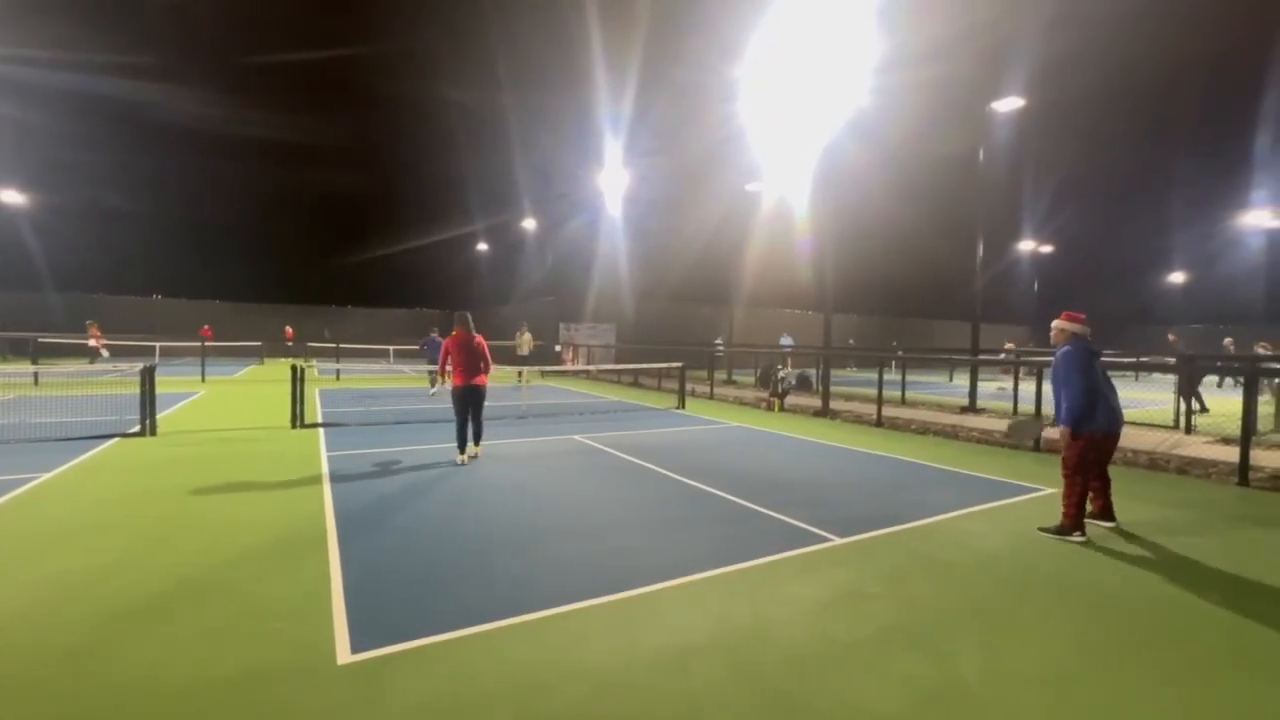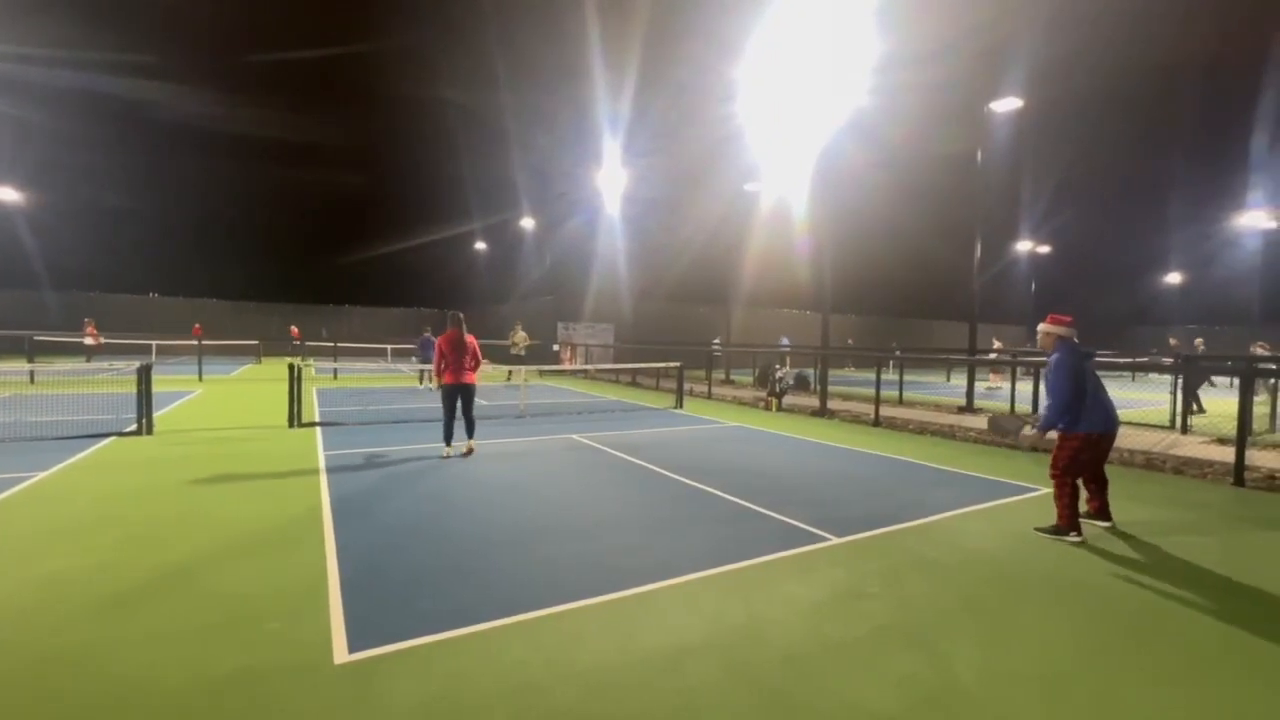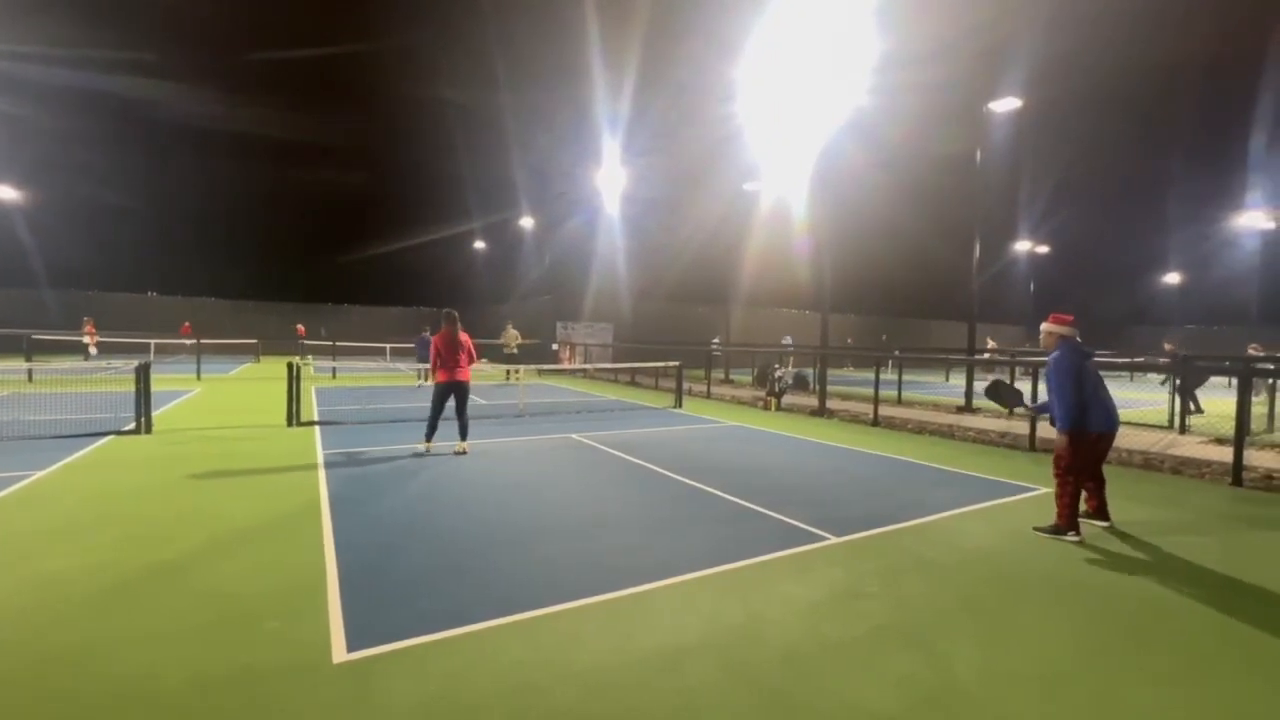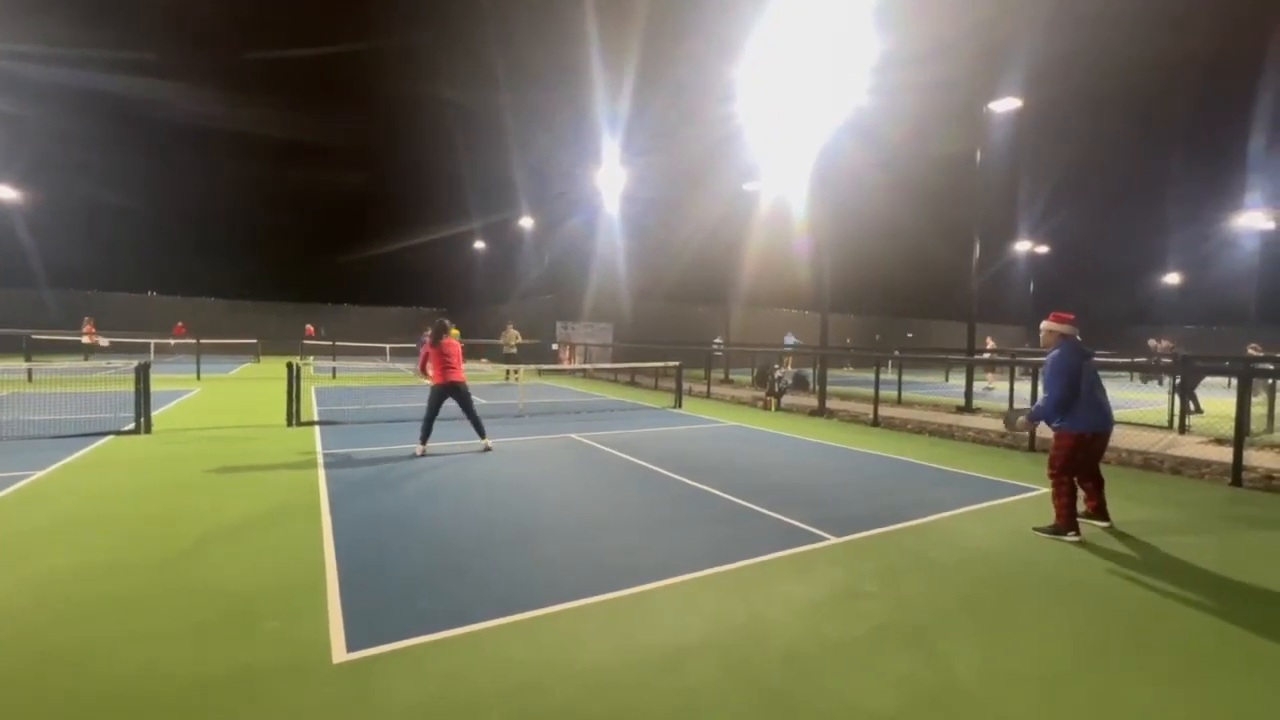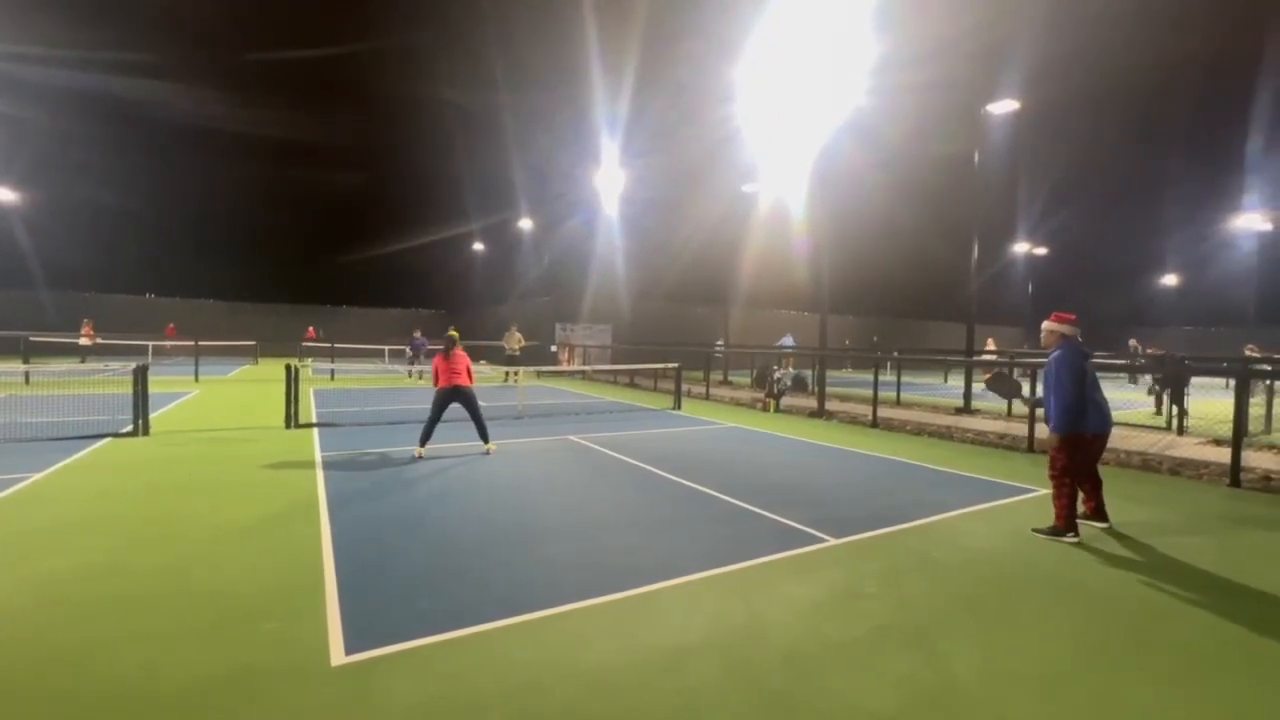
dt=0.5s
person 1, frame 1
left shoulder: (1067, 354)
right shoulder: (1086, 355)
left elbow: (1074, 392)
left wrist: (1066, 423)
right wrist: (1065, 418)
left hip: (1088, 425)
right hip: (1108, 422)
left knee: (1074, 473)
right knee: (1095, 469)
left ankle: (1072, 526)
right ankle: (1103, 512)
person 1, frame 2
left shoulder: (1060, 360)
right shoulder: (1074, 357)
left elbow: (1060, 401)
left wrist: (1041, 429)
right wrist: (1046, 422)
left hip: (1083, 428)
right hip: (1103, 423)
left knee: (1062, 473)
right knee: (1092, 470)
left ankle: (1068, 527)
right ankle: (1100, 512)
person 1, frame 3
left shoulder: (1059, 358)
right shoulder: (1076, 356)
left elbow: (1065, 398)
left wrist: (1063, 430)
right wrist: (1038, 408)
left hip: (1084, 427)
right hip: (1103, 422)
left knee: (1066, 473)
right knee: (1088, 469)
left ankle: (1067, 526)
right ankle: (1098, 512)
person 1, frame 4
left shoulder: (1059, 357)
right shoulder: (1077, 356)
left elbow: (1055, 397)
left wrist: (1030, 418)
right wrist: (1042, 416)
left hip: (1077, 426)
right hip: (1097, 422)
left knee: (1060, 473)
right knee: (1087, 469)
left ankle: (1066, 527)
right ankle: (1098, 512)
person 1, frame 5
left shoulder: (1060, 358)
right shoulder: (1075, 356)
left elbow: (1064, 398)
left wrist: (1055, 429)
right wrist: (1037, 402)
left hip: (1078, 428)
right hip: (1095, 424)
left knee: (1062, 475)
right knee: (1085, 471)
left ankle: (1065, 527)
right ankle: (1096, 513)
